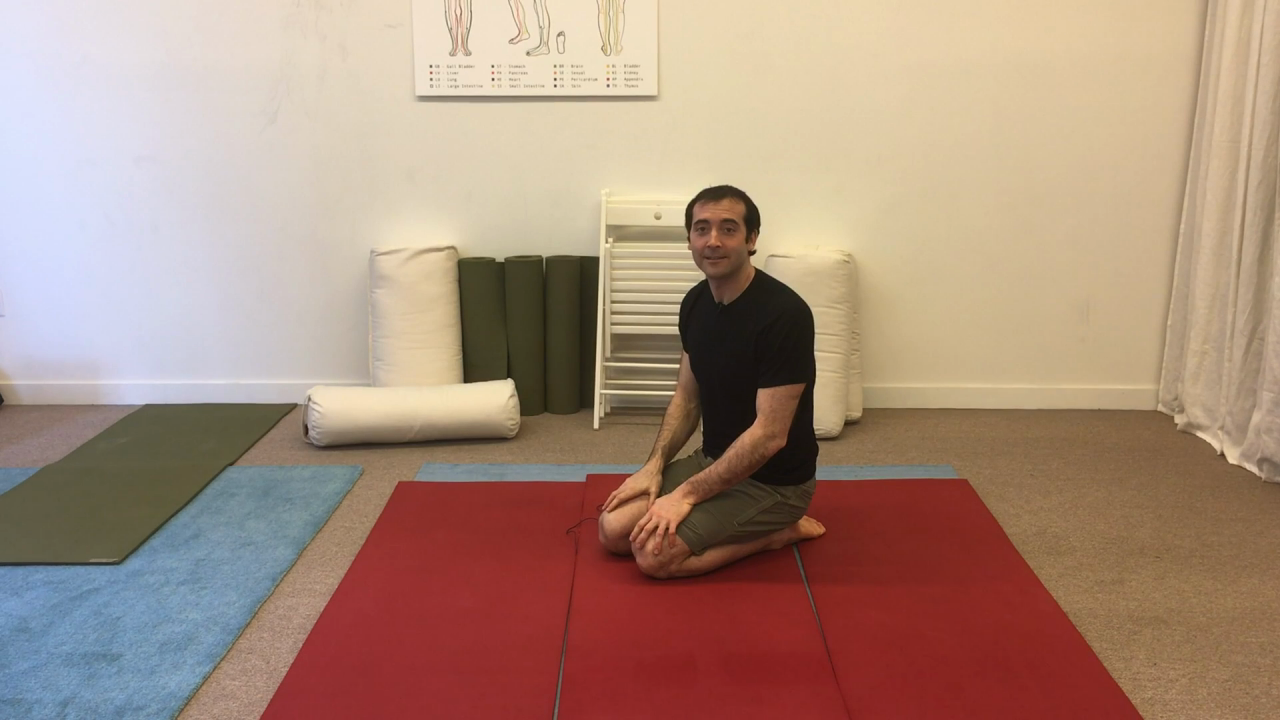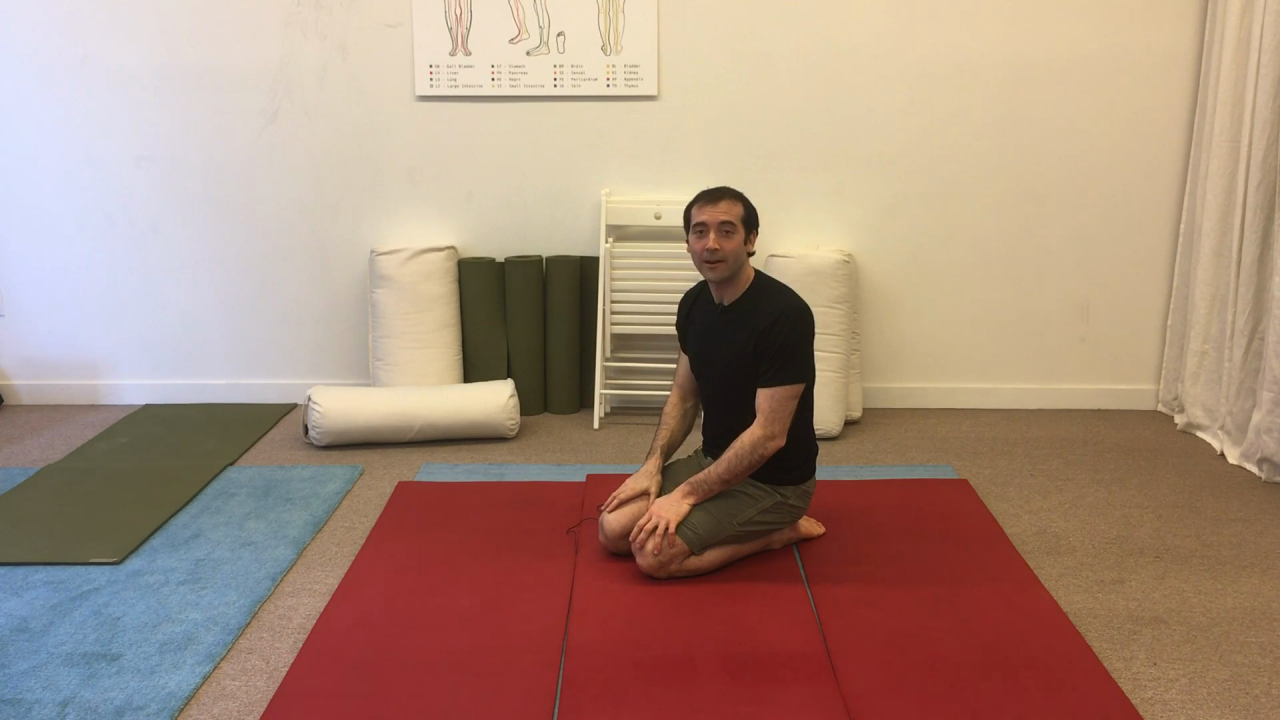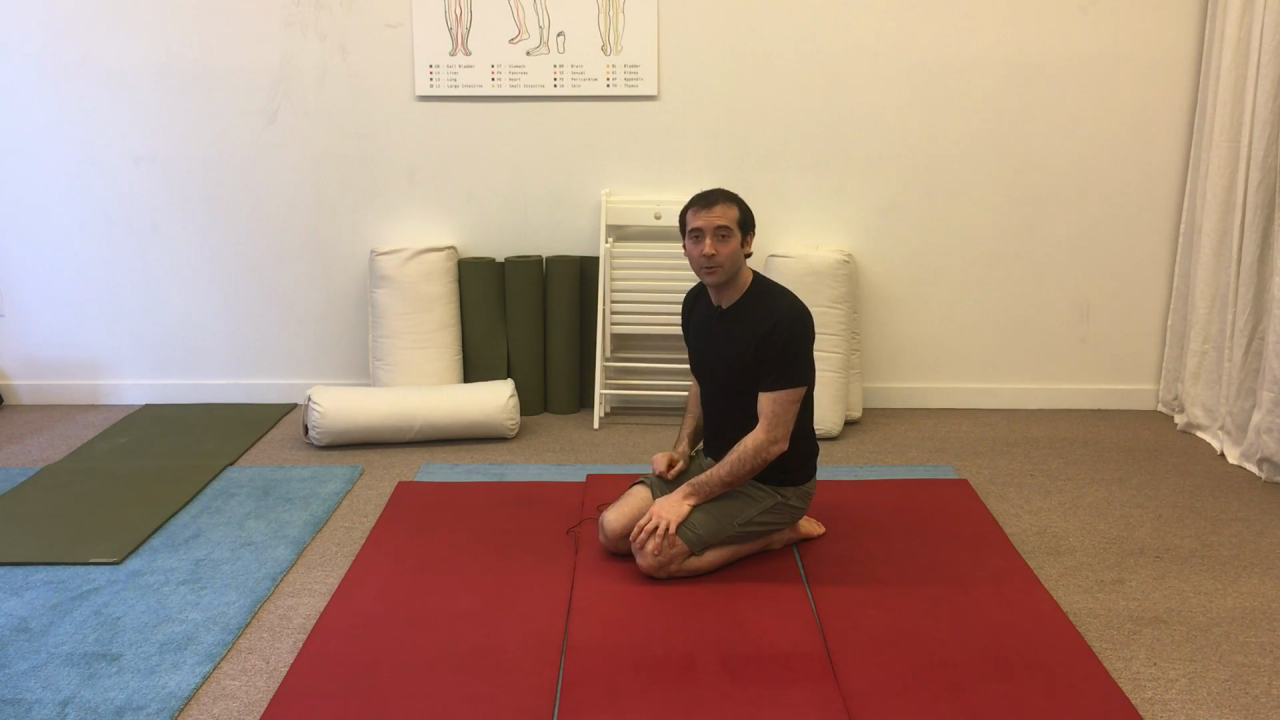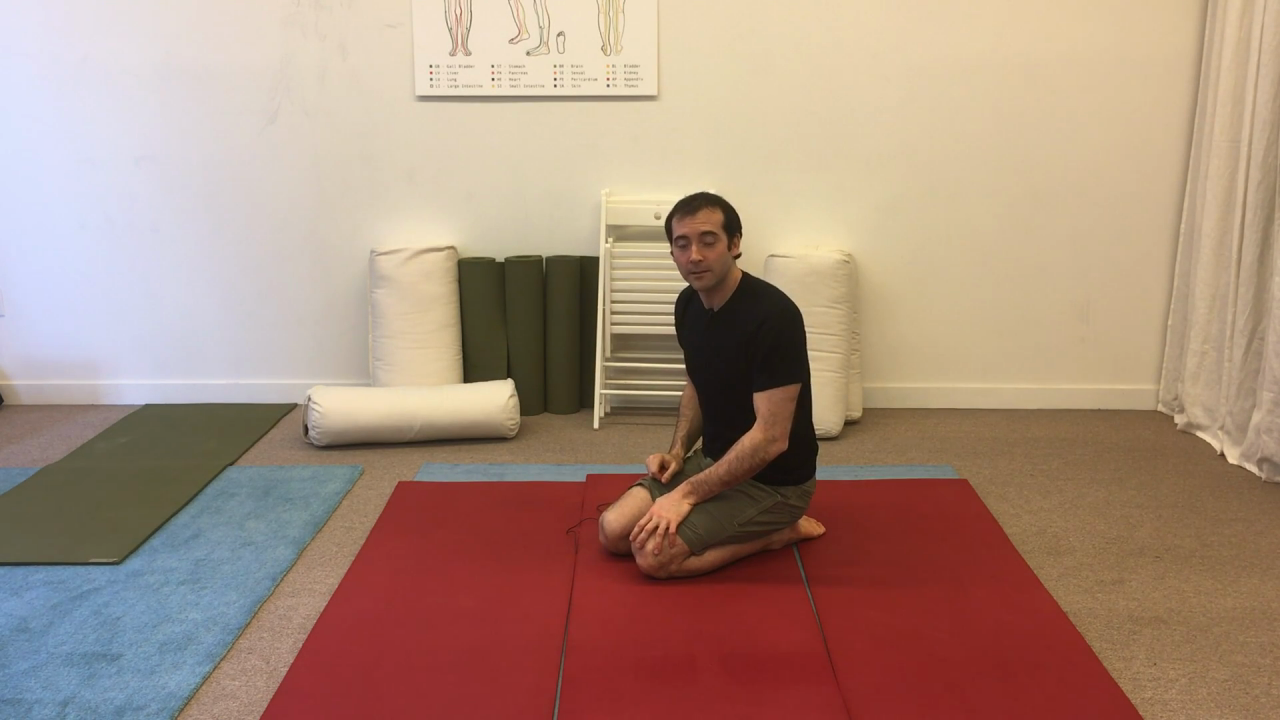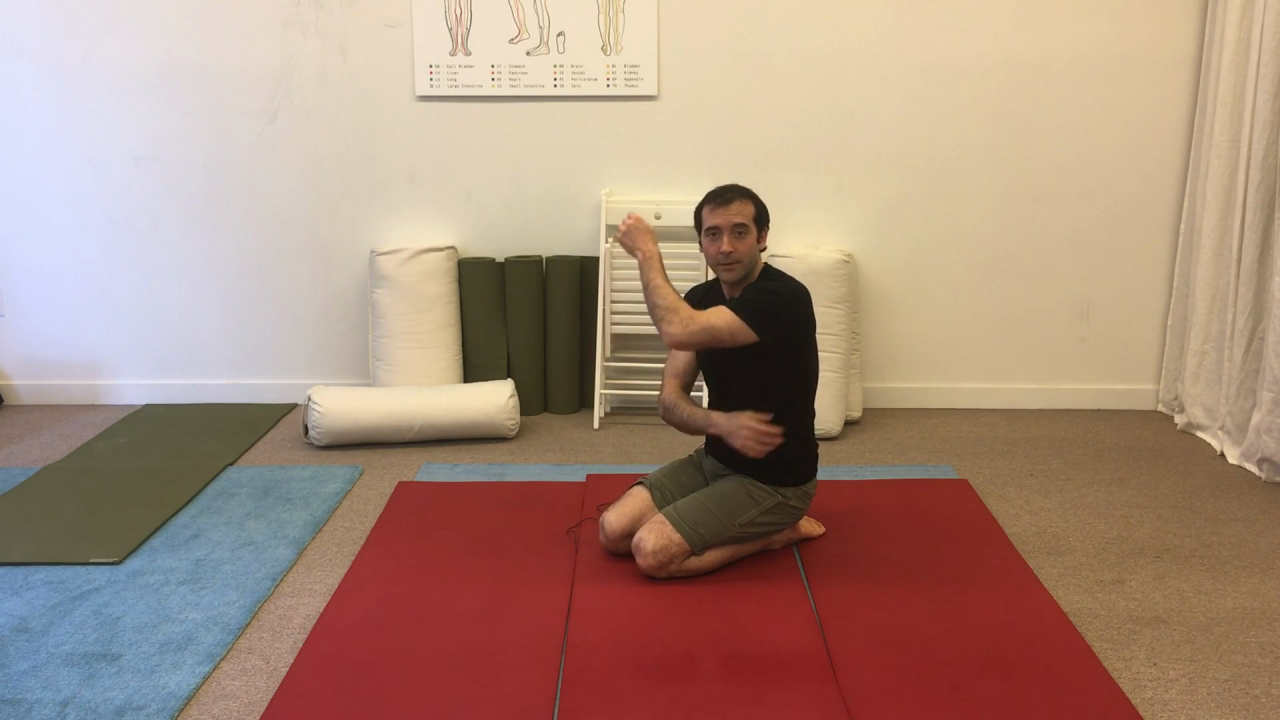
dt=1s
person 1, frame 1
left shoulder: (784, 315)
right shoulder: (695, 303)
left elbow: (769, 435)
right elbow: (687, 397)
left wrist: (687, 495)
right wrist: (655, 465)
left hip: (772, 481)
right hip: (713, 459)
left knee: (653, 553)
right knee: (614, 529)
left ankle: (780, 529)
right ankle: (756, 528)
person 1, frame 2
left shoulder: (783, 315)
right shoulder: (694, 304)
left elbow: (768, 435)
right elbow: (683, 396)
left wrist: (686, 495)
right wrist: (653, 465)
left hip: (772, 481)
right hip: (714, 459)
left knee: (654, 554)
right knee: (614, 530)
left ankle: (779, 529)
right ankle: (757, 527)
person 1, frame 3
left shoulder: (783, 318)
right shoulder: (696, 303)
left elbow: (772, 438)
left wrist: (689, 496)
right wrist: (683, 446)
left hip: (772, 481)
right hip: (716, 459)
left knee: (653, 554)
right knee: (614, 531)
left ankle: (778, 530)
right ankle: (756, 527)
person 1, frame 4
left shoulder: (772, 316)
right shoulder: (689, 304)
left elbow: (771, 438)
left wrist: (687, 494)
right wrist: (678, 450)
left hip: (772, 481)
right hip: (715, 460)
left knee: (653, 553)
right knee: (614, 531)
left ankle: (778, 530)
right ankle: (758, 528)
person 1, frame 5
left shoulder: (782, 298)
right shoulder: (700, 300)
left elbow: (679, 332)
right elbow: (670, 398)
left wrist: (647, 251)
right wrist: (723, 423)
left hip: (773, 481)
right hip: (717, 458)
left knee: (652, 552)
right knee: (614, 531)
left ankle: (778, 531)
right ankle: (757, 526)
